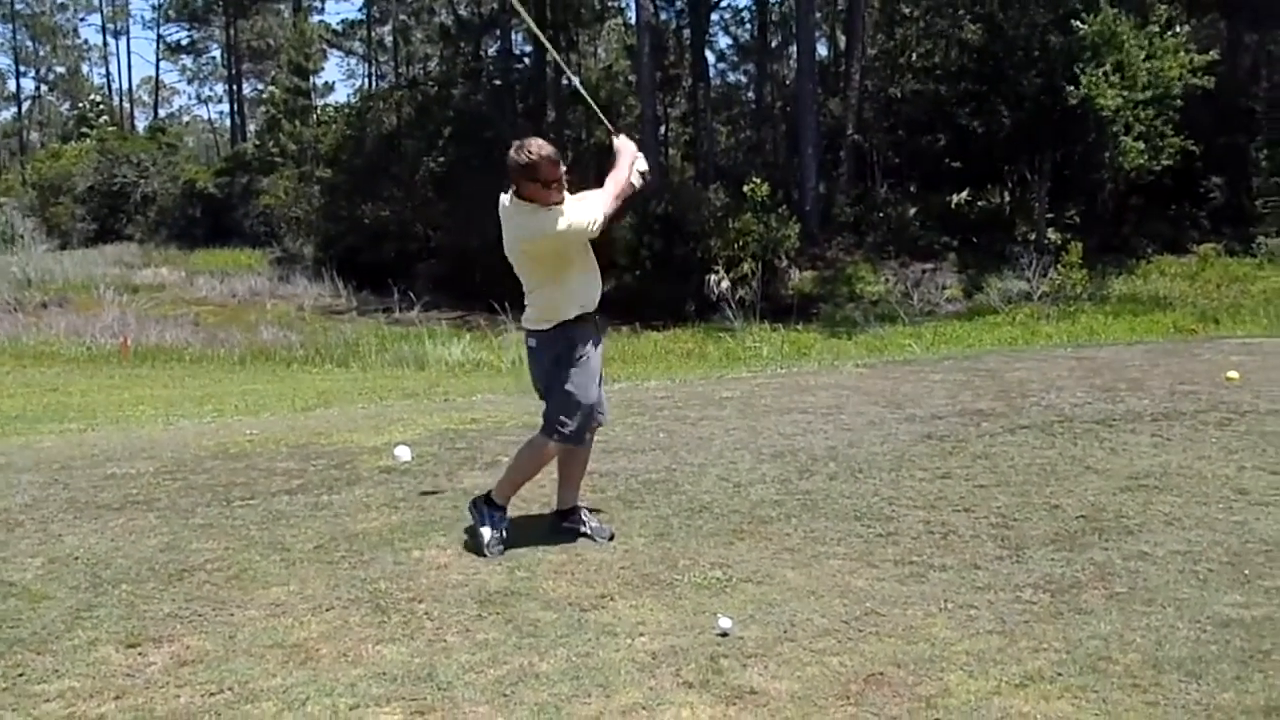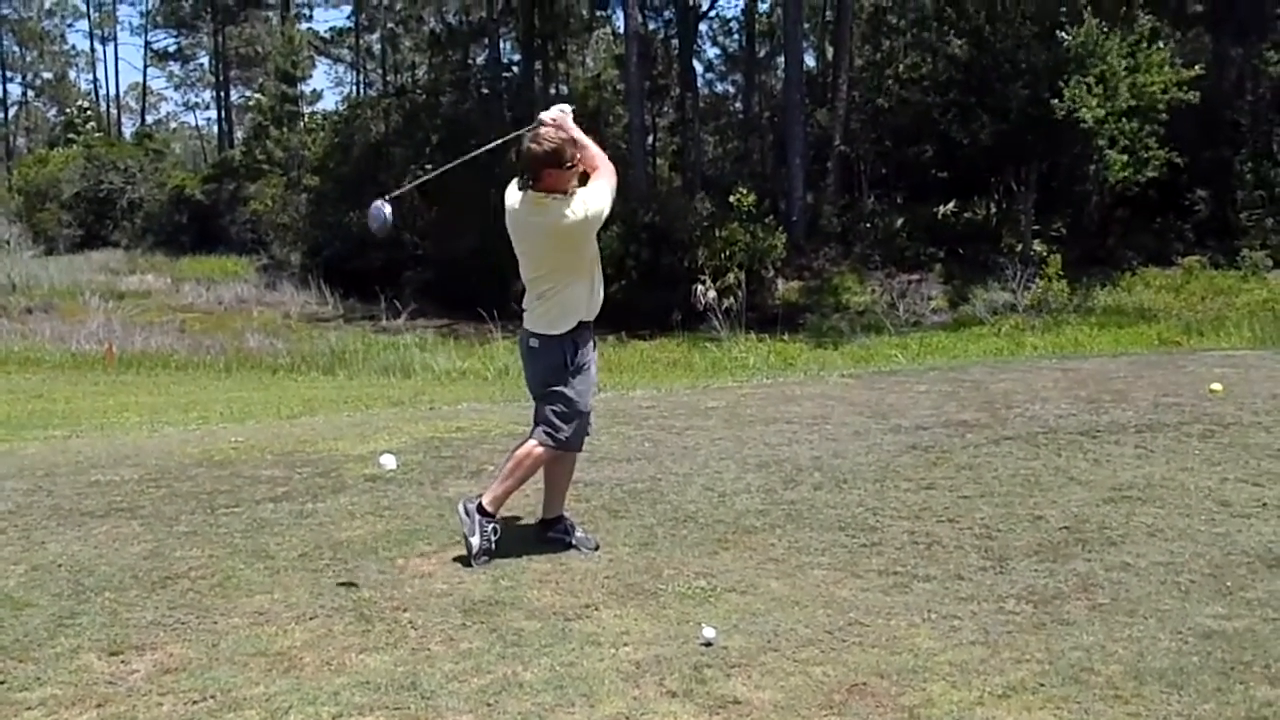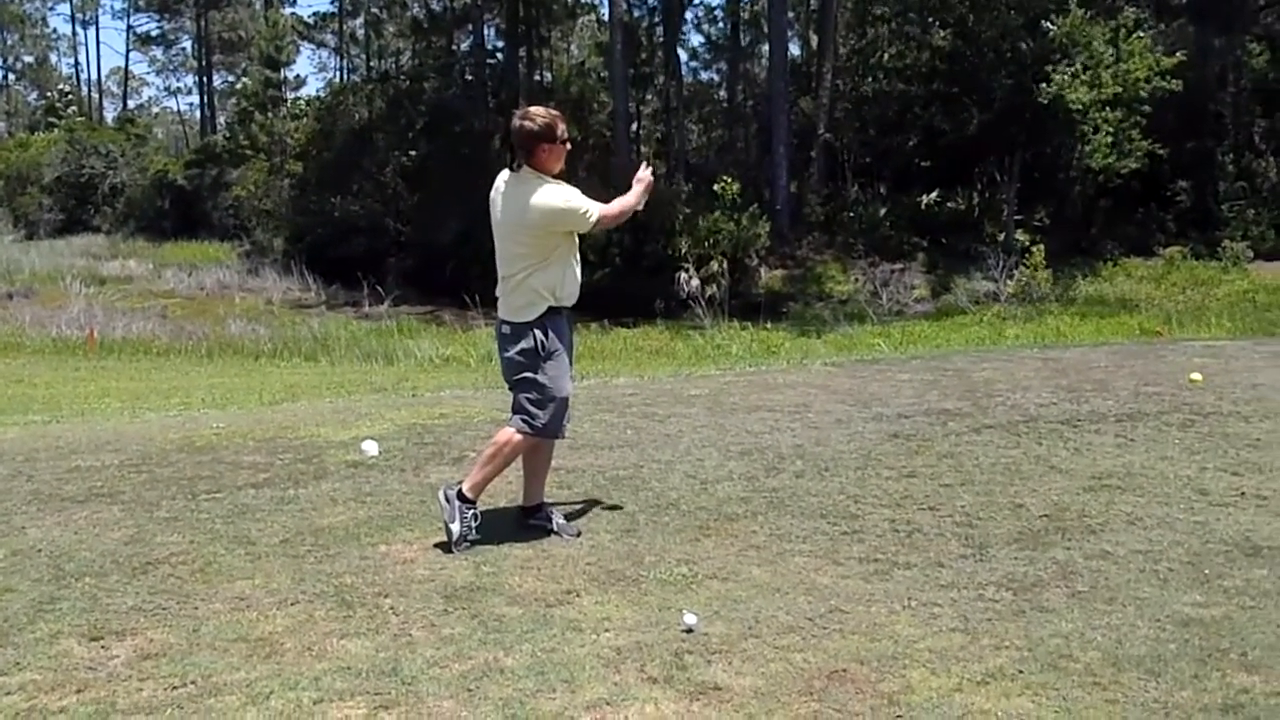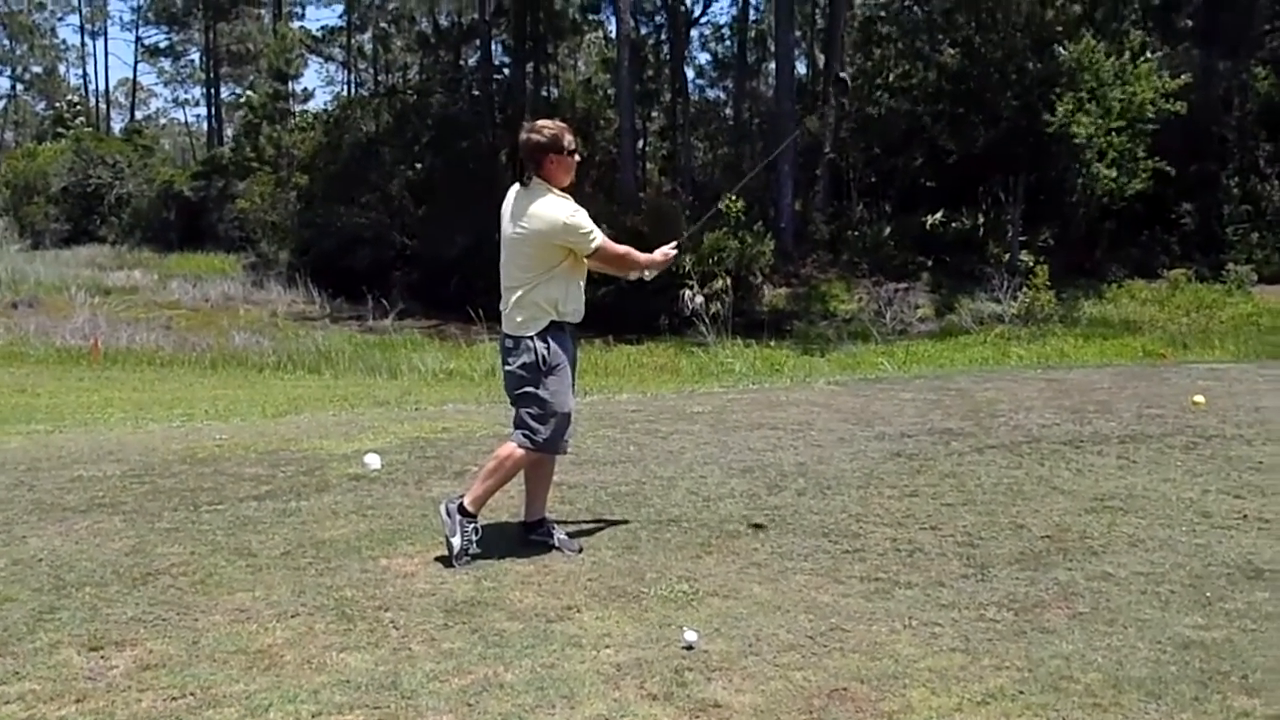
dt=0.7s
person 1, frame 1
left shoulder: (515, 202)
right shoulder: (557, 225)
left elbow: (587, 198)
right elbow: (608, 199)
left wrist: (626, 172)
right wrist: (626, 155)
left hip: (570, 325)
right hip: (563, 335)
left knee: (585, 422)
right knee: (564, 430)
left ankle: (568, 509)
right ankle: (492, 504)
person 1, frame 2
left shoulder: (515, 199)
right shoulder: (576, 215)
right elbow: (606, 171)
left wrist: (556, 133)
right wrist: (572, 129)
left hip: (544, 332)
right hip: (565, 338)
left knee: (567, 429)
right knee: (554, 432)
left ankle: (553, 518)
right ankle: (484, 508)
person 1, frame 3
left shoulder: (506, 184)
right shoulder: (554, 198)
right elbow: (607, 216)
left wrist: (629, 196)
right wrist: (639, 191)
left hip: (527, 316)
right hip: (538, 323)
left knee: (548, 416)
right knee: (534, 419)
left ankle: (534, 505)
right ankle: (464, 495)
person 1, frame 4
left shoulder: (520, 197)
right shoulder: (560, 213)
right elbow: (610, 255)
left wrist: (629, 267)
right wrist: (651, 262)
left hip: (536, 331)
right hip: (540, 337)
left knee: (550, 431)
right knee: (534, 434)
left ankle: (536, 521)
right ankle: (465, 509)
